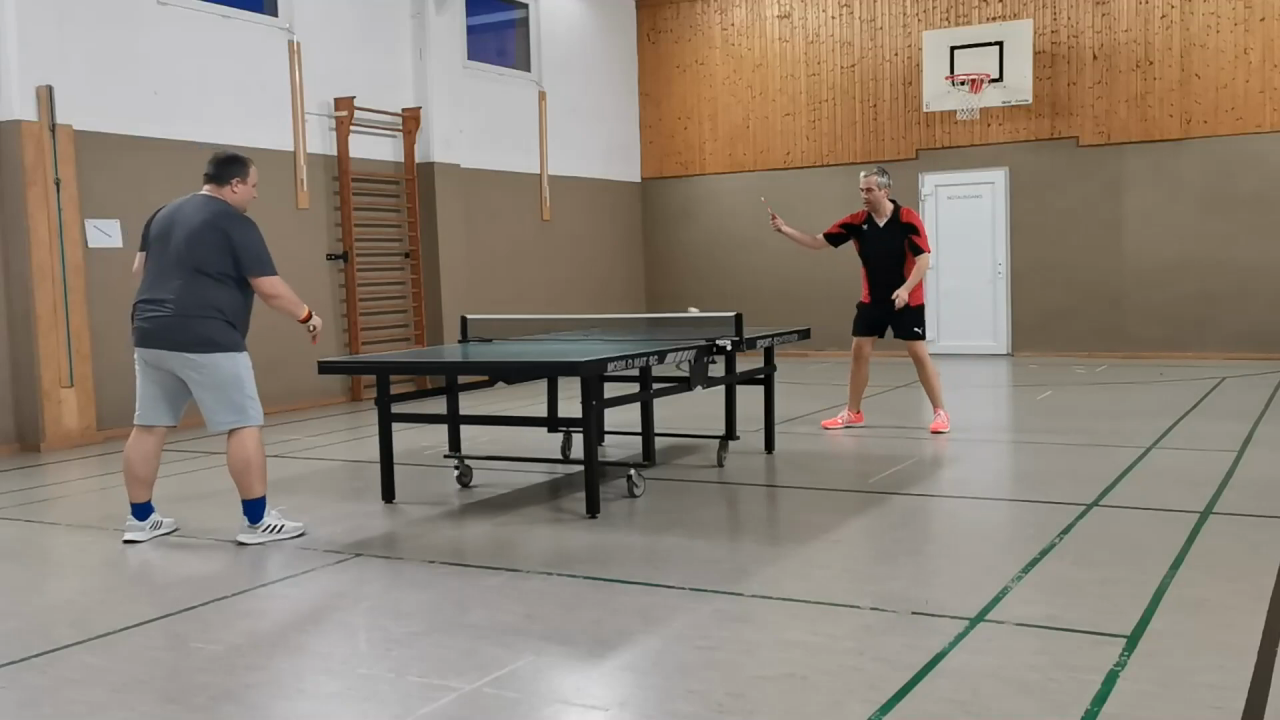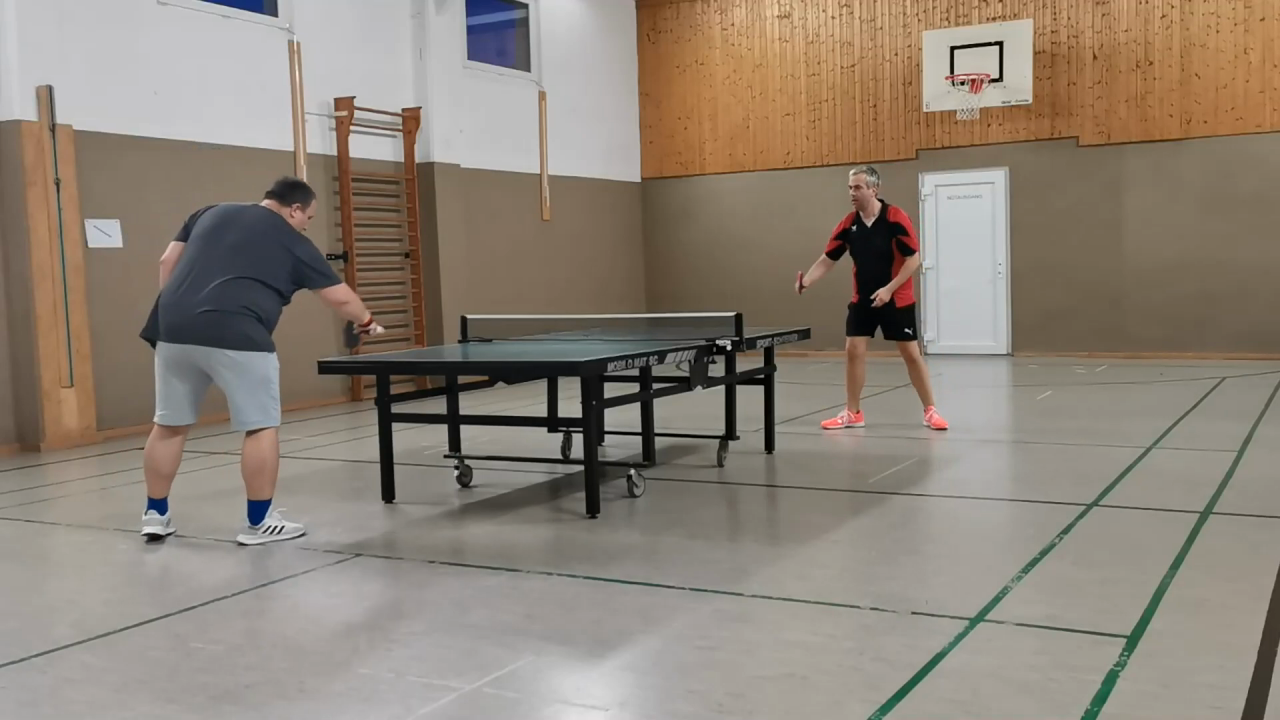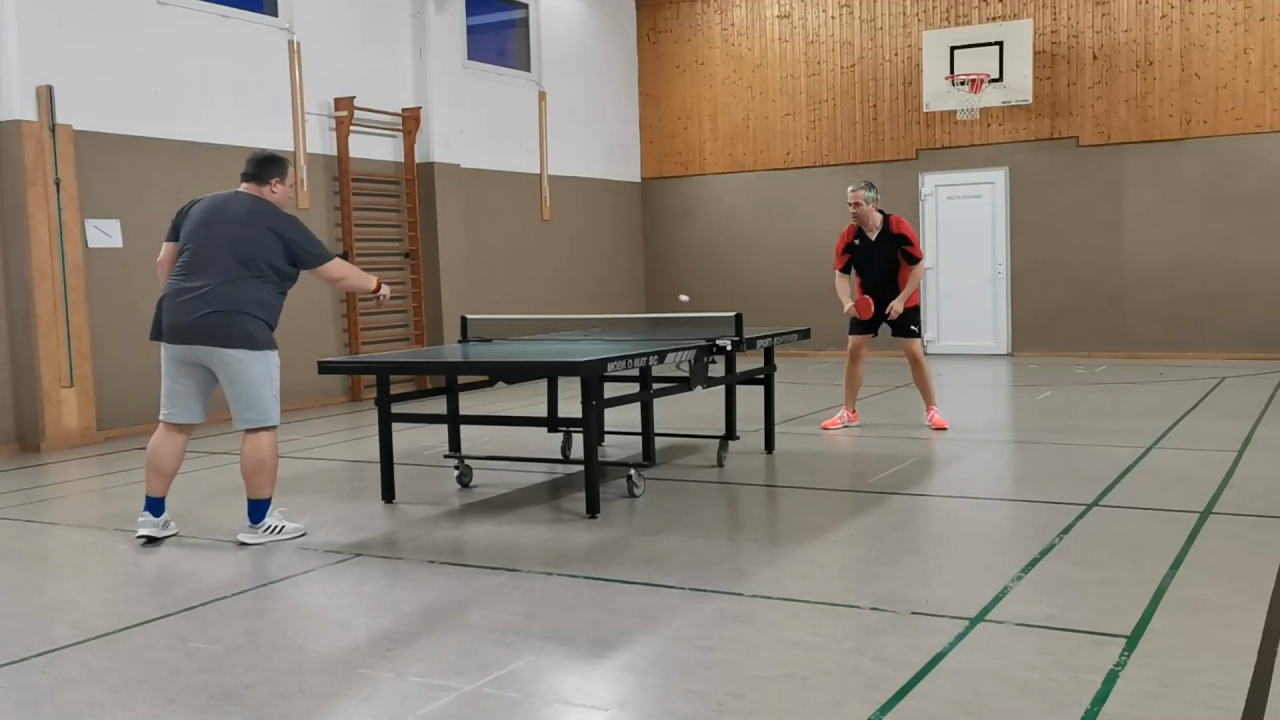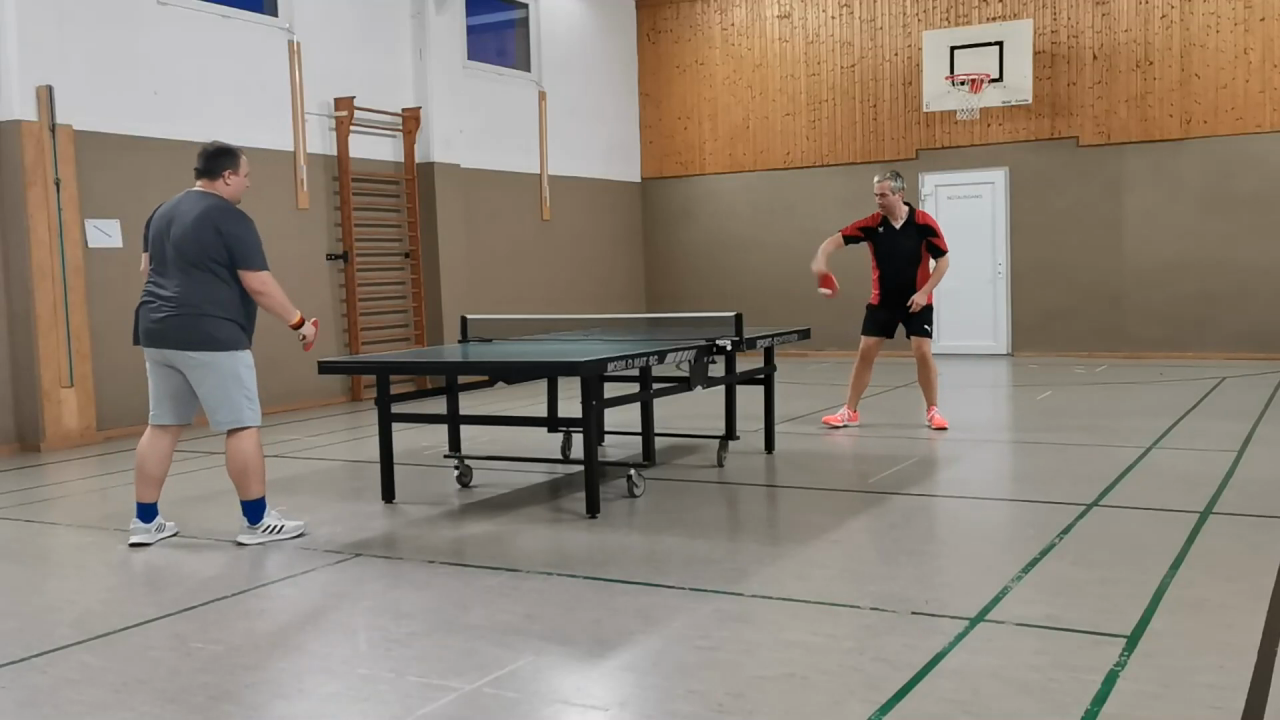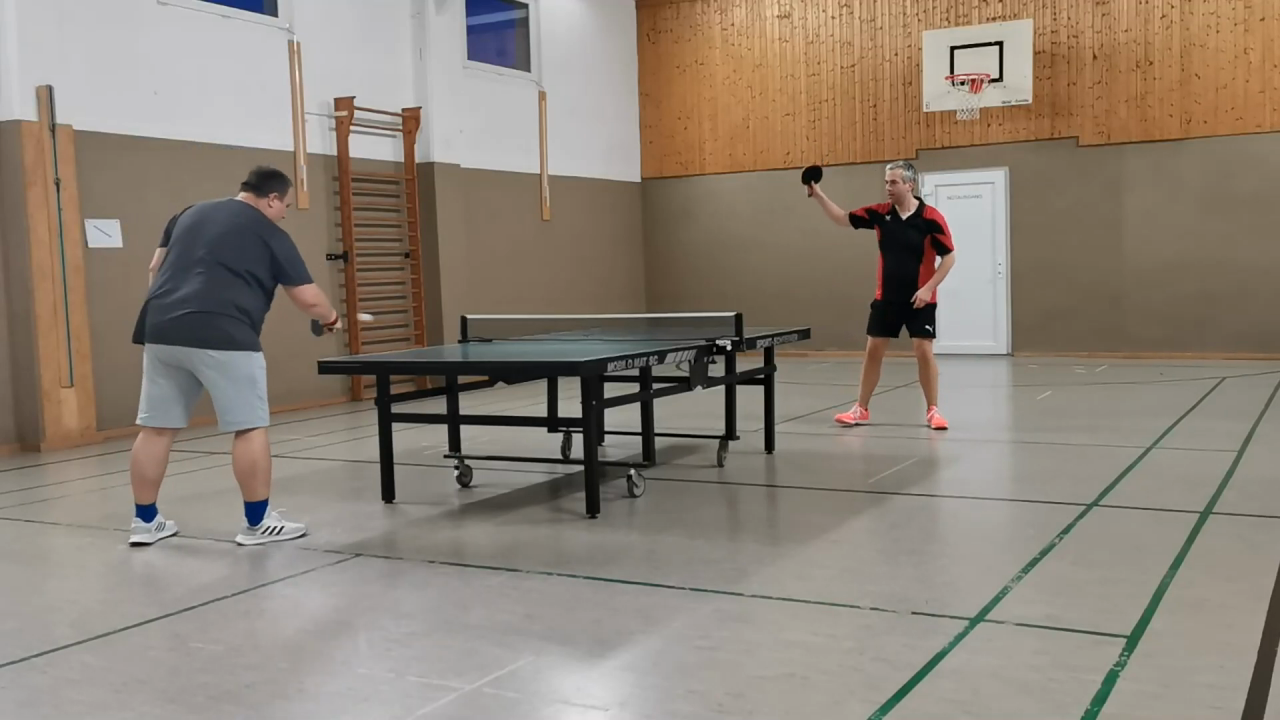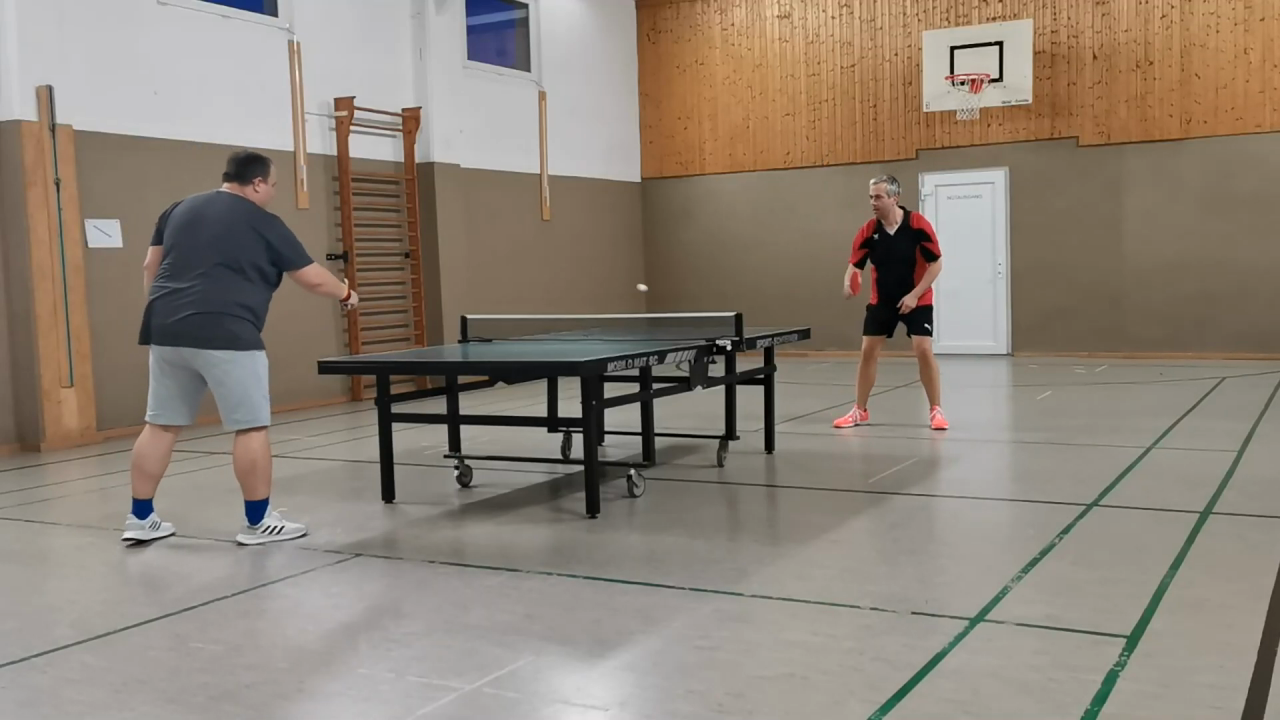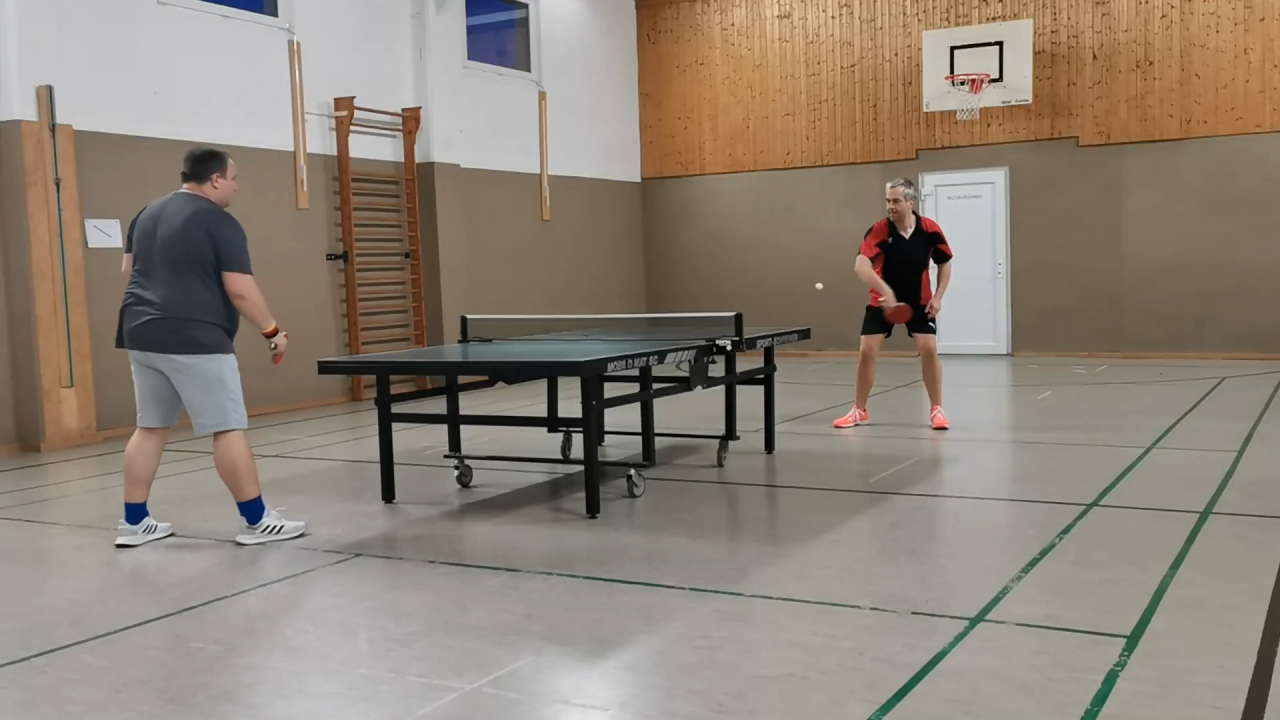
dt=0.4s
person 1, frame 1
left shoulder: (164, 213)
right shoulder: (237, 225)
left elbow: (141, 268)
right elbow: (271, 289)
right wrist: (306, 315)
left hip: (152, 335)
right hip: (207, 340)
left knee: (148, 426)
right knee: (244, 425)
left ankle: (140, 518)
right ankle: (257, 521)
person 1, frame 2
left shoulder: (211, 214)
right shoulder: (291, 242)
left elbow: (168, 261)
right elbow: (338, 294)
right wrist: (367, 322)
left hip: (175, 330)
right hip: (234, 338)
left knee: (169, 425)
right knee: (260, 427)
left ankle: (156, 515)
right ankle: (260, 522)
person 1, frame 3
left shoulder: (196, 208)
right shoulder: (282, 225)
left elbow: (166, 262)
right elbow: (334, 271)
right wrist: (375, 285)
left hip: (180, 330)
right hip: (238, 335)
left knee: (174, 423)
right knee: (260, 426)
left ankle: (152, 515)
right ankle: (259, 522)
person 1, frame 4
left shoulder: (163, 212)
right shoulder: (231, 219)
left elbow: (149, 270)
right elbow: (259, 285)
right wrist: (298, 321)
left hip: (159, 333)
right hip: (212, 337)
left knee: (162, 426)
right knee: (242, 426)
left ankle: (145, 521)
right ankle: (257, 521)
person 1, frame 5
left shoulder: (189, 214)
right shoulder: (270, 235)
left elbow: (156, 268)
right elbow: (309, 297)
right wrist: (332, 317)
left hip: (162, 333)
right hip: (221, 338)
left knee: (156, 428)
right knee: (250, 427)
left ankle: (144, 520)
right ankle: (258, 522)
person 1, frame 6
left shoulder: (178, 210)
right shoulder: (265, 224)
left elbow: (151, 267)
right elbow: (312, 277)
right wrist: (345, 293)
left hip: (167, 334)
right hip: (226, 336)
left knee: (161, 425)
right knee: (252, 427)
left ankle: (140, 518)
right ankle: (258, 522)
person 1, frame 7
left shoulder: (146, 214)
right shoulder: (220, 223)
left elbow: (129, 269)
right elbow: (240, 290)
right wrist: (272, 330)
left hip: (142, 335)
right hip: (195, 340)
left knee: (150, 429)
right knee: (228, 428)
left ankle: (134, 522)
right ankle: (256, 521)
person 2, frame 1
left shoulder: (908, 219)
right shoulder: (856, 222)
left elbow: (923, 259)
right elbow: (820, 241)
left wrist: (905, 289)
right wrist: (787, 230)
left hip: (906, 301)
right hip: (872, 301)
left knee: (919, 354)
right knee: (860, 352)
left ankle: (940, 413)
right ankle: (853, 412)
person 2, frame 2
left shoulder: (897, 218)
right shoulder: (846, 225)
left elbow: (913, 259)
right elbow: (827, 259)
left wrist: (888, 289)
right wrist: (808, 279)
left hip: (897, 300)
right hip: (862, 300)
left knee: (911, 354)
right knee: (854, 352)
left ankle: (930, 410)
right ankle: (852, 413)
person 2, frame 3
left shoulder: (899, 228)
right shoulder: (848, 237)
left elbow: (918, 267)
right elbow: (840, 276)
left wrist: (900, 300)
right wrist: (847, 302)
left hip: (902, 302)
left knee: (914, 353)
right knee: (854, 351)
left ankle: (932, 410)
right ankle: (849, 412)
person 2, frame 4
left shoulder: (924, 223)
right shoulder: (872, 224)
left elbow: (943, 260)
right elbow: (837, 239)
left wrist: (924, 292)
right wrist: (820, 259)
left hip: (917, 301)
right hip: (881, 301)
left knee: (923, 353)
right knee: (866, 352)
left ankle: (932, 412)
right ankle: (850, 411)
person 2, frame 5
left shoulder: (931, 217)
right shoulder: (880, 213)
left elbow: (949, 257)
right elbow: (842, 218)
left wrist: (928, 288)
right wrist: (818, 194)
left hip: (919, 299)
right hip: (886, 298)
left knee: (924, 352)
right knee: (873, 352)
left ankle: (932, 411)
right ankle: (861, 409)
person 2, frame 6
left shoulder: (918, 225)
right shoulder: (866, 232)
left elbow: (935, 264)
right elbow: (854, 266)
left wrist: (914, 294)
right wrist: (849, 283)
left hip: (917, 300)
right hip: (881, 302)
left knee: (924, 351)
right knee: (867, 352)
left ankle: (936, 411)
right ankle: (860, 410)
person 2, frame 7
left shoulder: (931, 230)
right shoulder: (879, 232)
left elbow: (945, 263)
right elbow: (861, 265)
left wrist: (938, 296)
right wrist: (884, 289)
left hip: (919, 302)
right hip: (882, 302)
left knee: (929, 351)
right knee: (866, 353)
left ankle: (936, 410)
right ankle: (859, 411)
